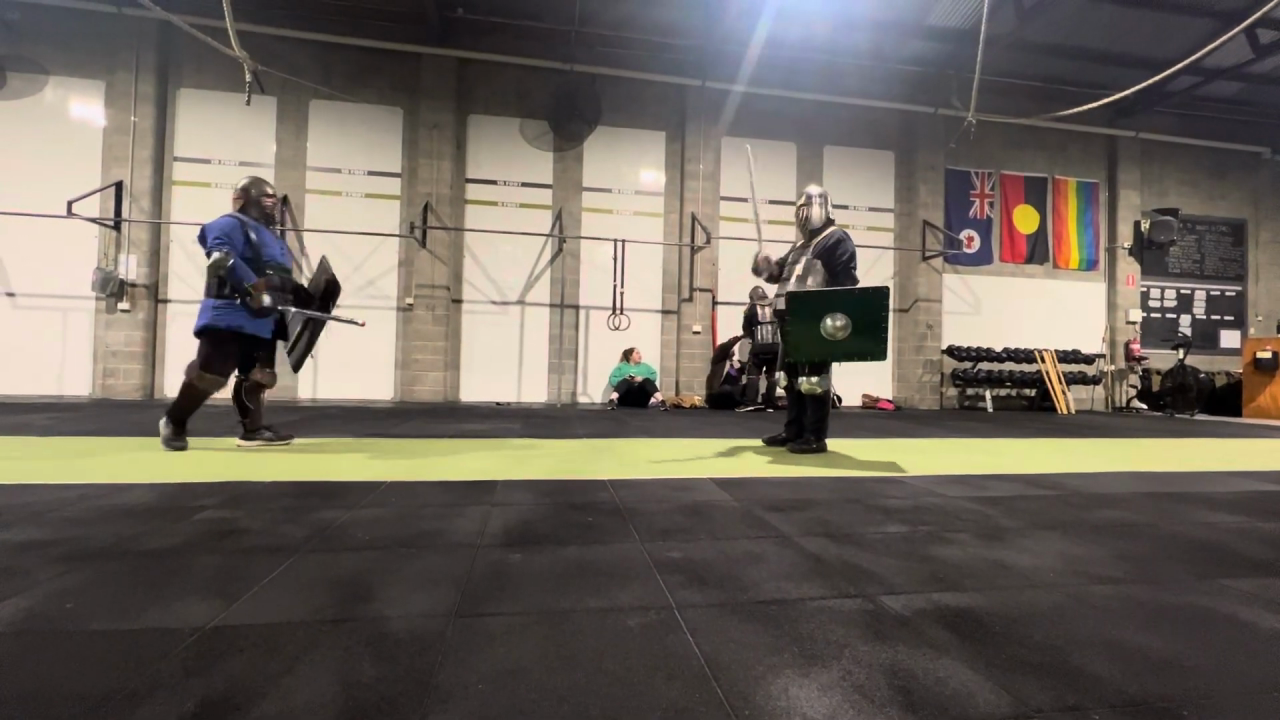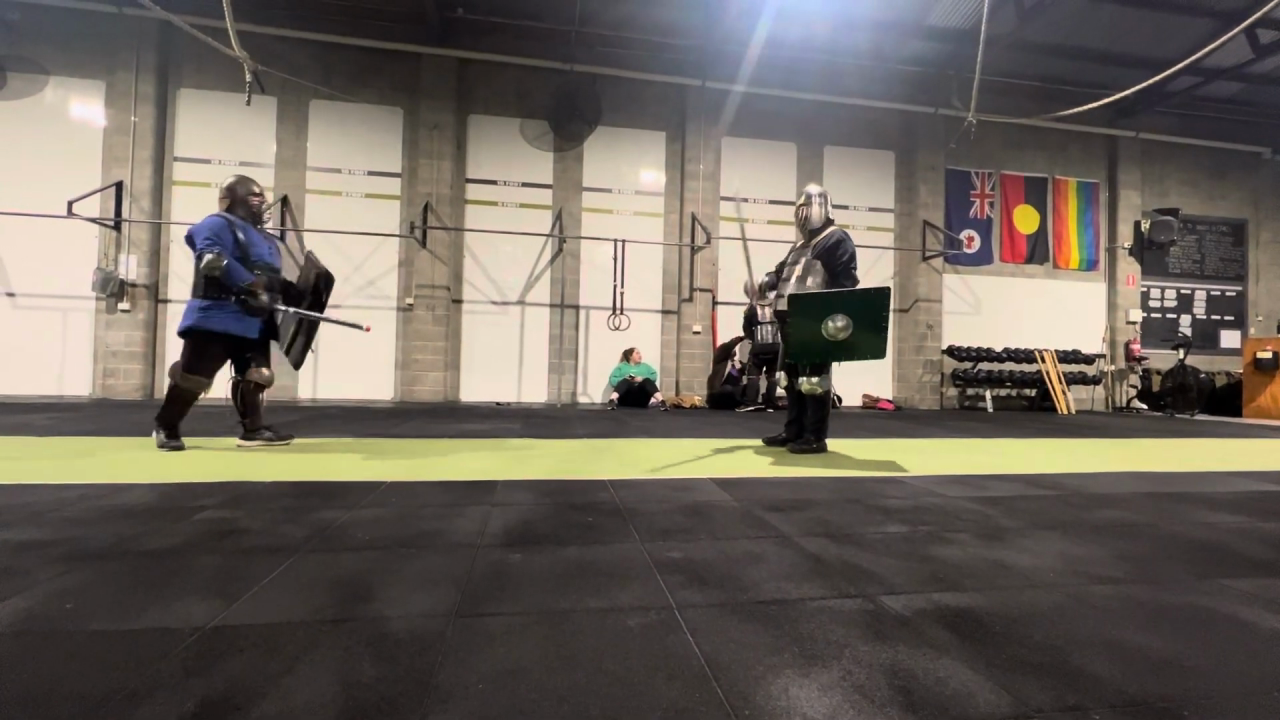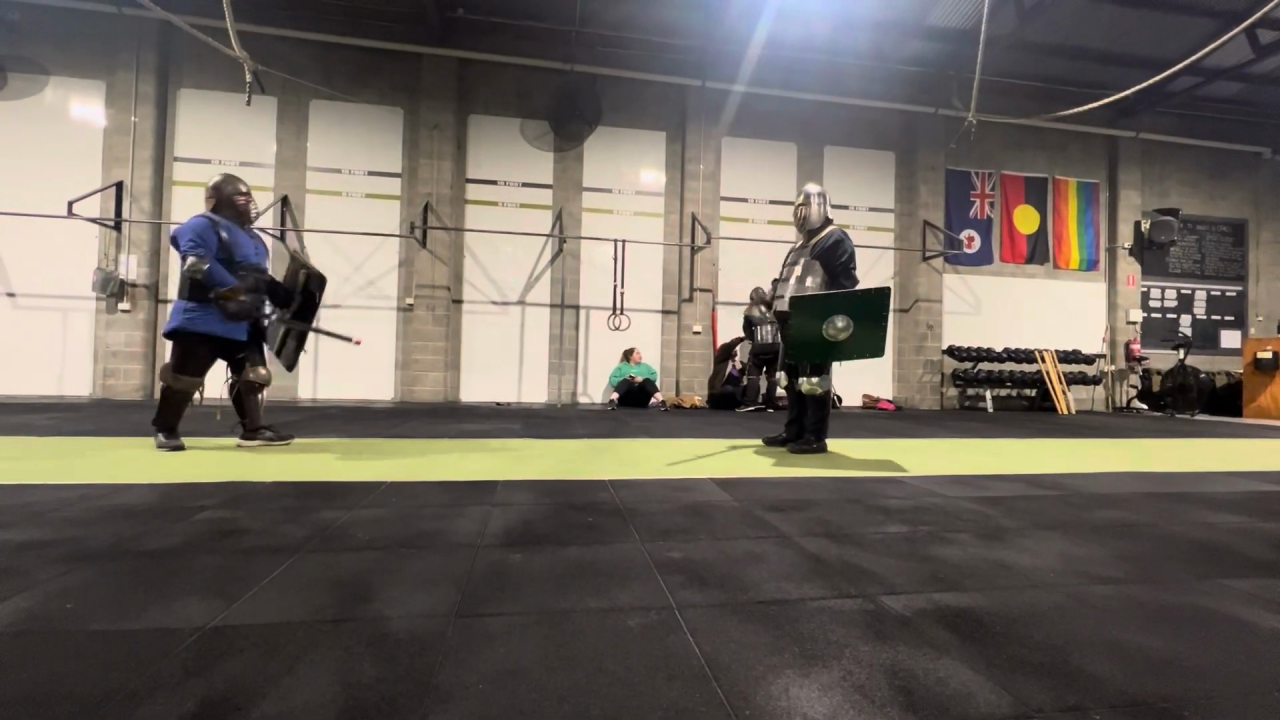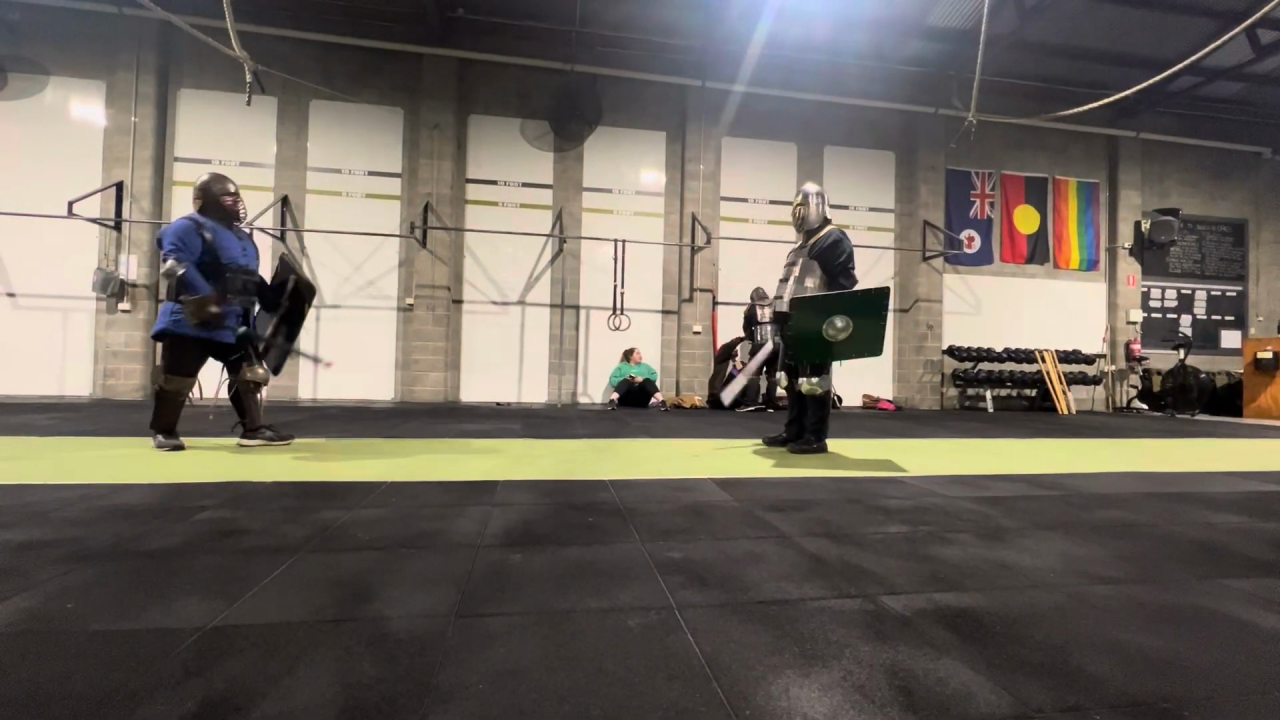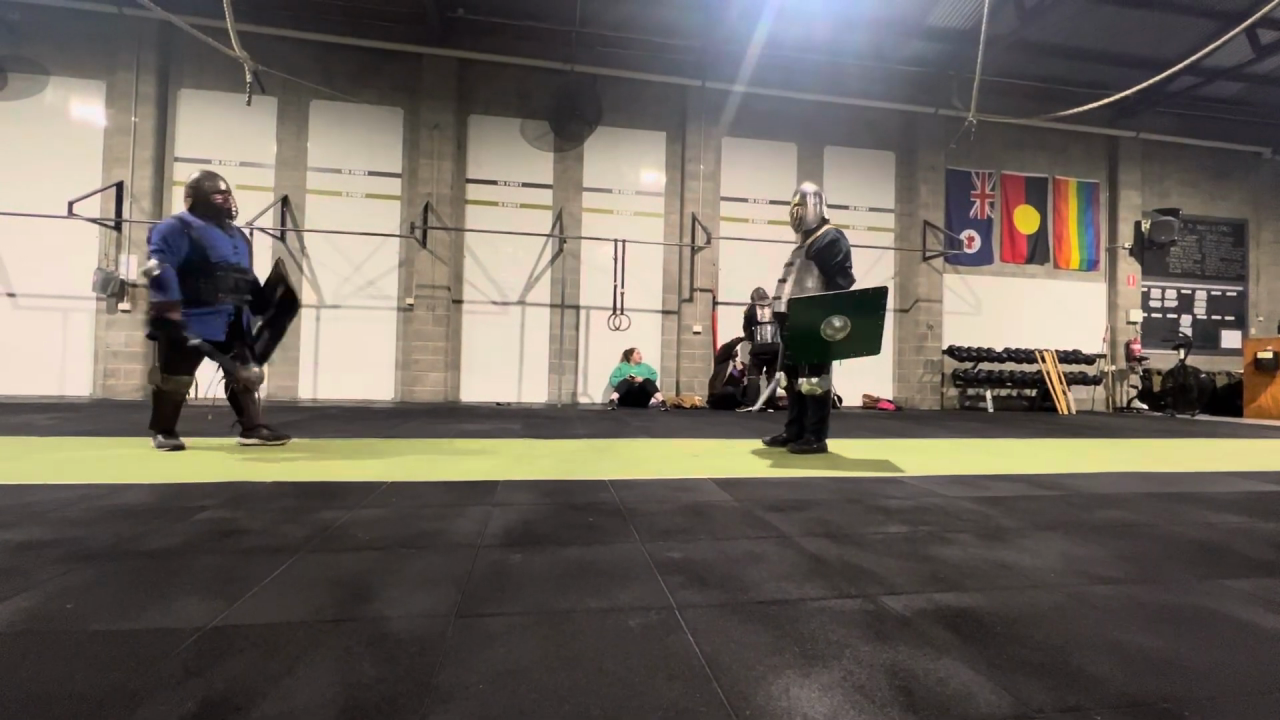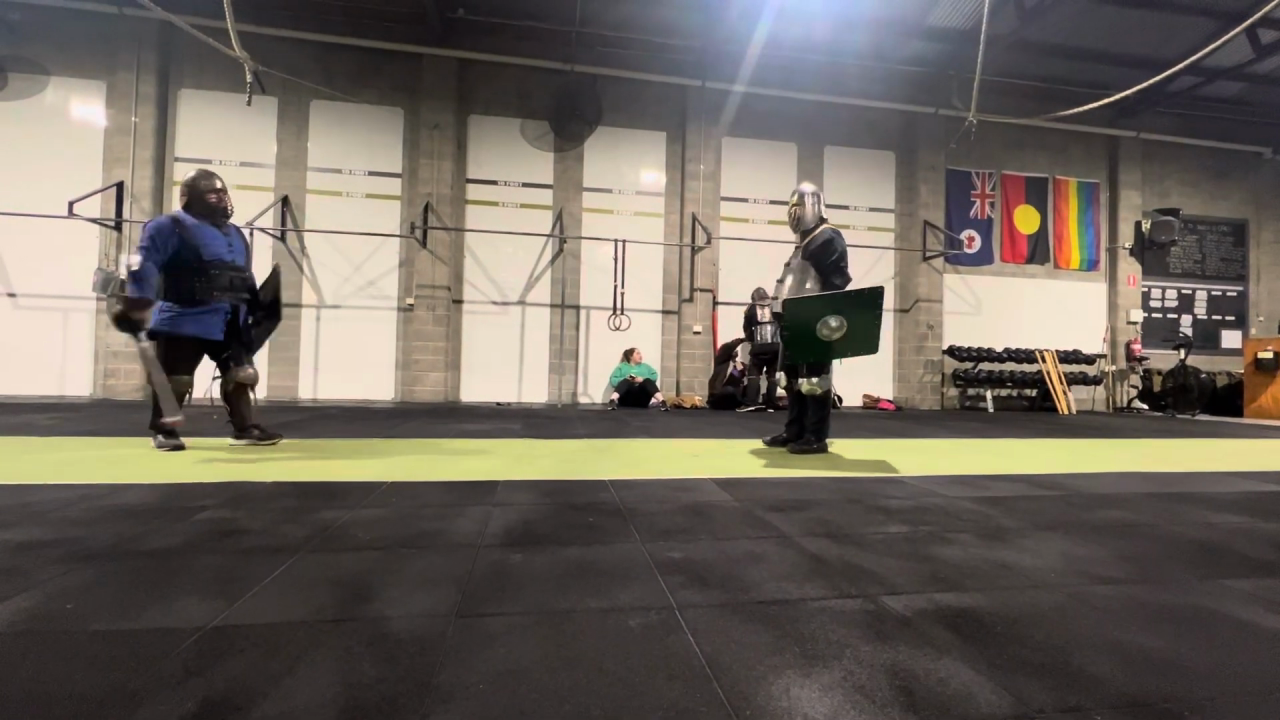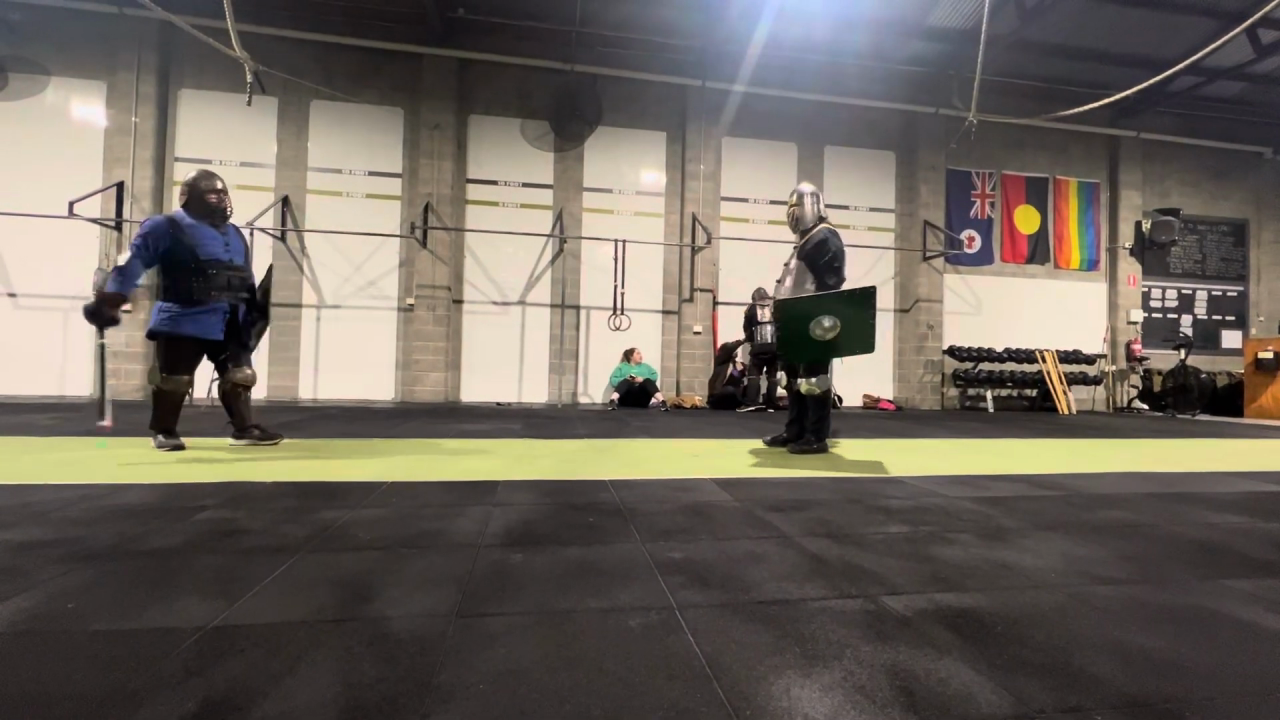
dt=0.1s
person 1, frame 1
left shoulder: (271, 237)
right shoulder: (230, 225)
left elbow: (279, 278)
right elbow: (223, 260)
left wrist: (301, 295)
right wrist: (255, 290)
left hip: (261, 320)
right hip: (230, 316)
left knee: (259, 375)
right knee: (211, 372)
left ankle: (253, 430)
right ankle: (173, 422)
person 1, frame 2
left shoulder: (262, 237)
right shoulder: (217, 225)
left elbow: (272, 276)
right elbow: (215, 261)
left wrist: (292, 292)
right wrist: (253, 289)
left hip: (251, 321)
right hip: (216, 315)
left knee: (256, 374)
right knee: (194, 376)
left ankle: (254, 430)
right ankle: (165, 428)
person 1, frame 3
left shoulder: (251, 237)
right shoulder: (202, 226)
left elbow: (258, 277)
right elbow: (199, 264)
left wrist: (280, 293)
right wrist: (234, 293)
left hip: (240, 322)
right hip: (203, 317)
left knee: (253, 374)
right knee: (185, 376)
left ankle: (254, 429)
right ankle: (165, 430)
person 1, frame 4
left shoulder: (242, 237)
right shoulder: (187, 229)
left elbow: (252, 279)
right elbow: (178, 268)
left wrist: (271, 299)
right wrist: (204, 303)
left hip: (234, 323)
right hip: (191, 321)
left knee: (249, 374)
right knee: (176, 379)
left ankle: (254, 429)
right ankle: (163, 432)
person 1, frame 5
left shoulder: (236, 235)
right shoulder: (177, 228)
left elbow: (244, 277)
right elbow: (161, 270)
right wrist: (165, 310)
left hip: (229, 321)
right hip: (188, 319)
right knee: (173, 379)
left ankle: (252, 428)
right ankle: (163, 432)
person 1, frame 6
left shoulder: (233, 233)
right shoulder: (171, 227)
left elbow: (243, 275)
right elbow: (145, 265)
right wrist: (134, 306)
left hip: (228, 320)
right hip: (186, 317)
left knee: (240, 373)
right knee: (175, 378)
left ankle: (246, 429)
right ankle: (164, 432)
person 1, frame 7
left shoulder: (233, 233)
right shoulder: (167, 227)
left elbow: (244, 275)
right elbow: (132, 262)
left wrist: (255, 306)
right wrist: (108, 300)
left hip: (229, 320)
right hip: (184, 318)
left knee: (240, 374)
right knee: (175, 379)
left ankle: (245, 429)
right ankle: (165, 431)
person 2, frame 1
left shoulder: (836, 239)
right shoulder: (801, 244)
left elbow: (846, 280)
right elbow: (780, 273)
right wrist: (765, 267)
right hip: (791, 320)
left knee: (814, 377)
right knee: (791, 377)
left ankle: (815, 437)
right ankle: (794, 431)
person 2, frame 2
left shoulder: (836, 239)
right shoulder: (801, 244)
left elbow: (845, 281)
right elbow: (783, 275)
right wrist: (764, 285)
left knee: (813, 378)
right knee: (792, 377)
left ankle: (815, 437)
right ankle: (794, 431)
person 2, frame 3
left shoulder: (835, 239)
right shoulder: (801, 244)
left elbow: (845, 281)
right elbow: (786, 278)
right wrist: (768, 303)
right hip: (792, 321)
left knee: (814, 378)
right knee: (792, 377)
left ankle: (815, 437)
right ankle: (794, 431)
person 2, frame 4
left shoulder: (834, 239)
right shoulder: (802, 243)
left elbow: (843, 281)
right wrist: (779, 317)
left knee: (814, 378)
right knee: (792, 377)
left ankle: (816, 437)
right ankle: (794, 431)
person 2, frame 5
left shoulder: (831, 238)
right shoulder: (803, 242)
left elbow: (841, 280)
right wrist: (784, 319)
left knee: (813, 378)
right knee: (792, 377)
left ankle: (816, 437)
right ankle: (794, 431)
person 2, frame 6
left shoulder: (828, 237)
right shoulder: (806, 240)
left elbow: (836, 280)
left knee: (814, 378)
right knee: (792, 377)
left ankle: (816, 437)
right ankle: (795, 431)
person 2, frame 7
left shoulder: (824, 237)
right shoulder: (807, 239)
left elbow: (831, 280)
left knee: (813, 378)
right knee: (793, 377)
left ankle: (816, 437)
right ankle: (795, 431)
